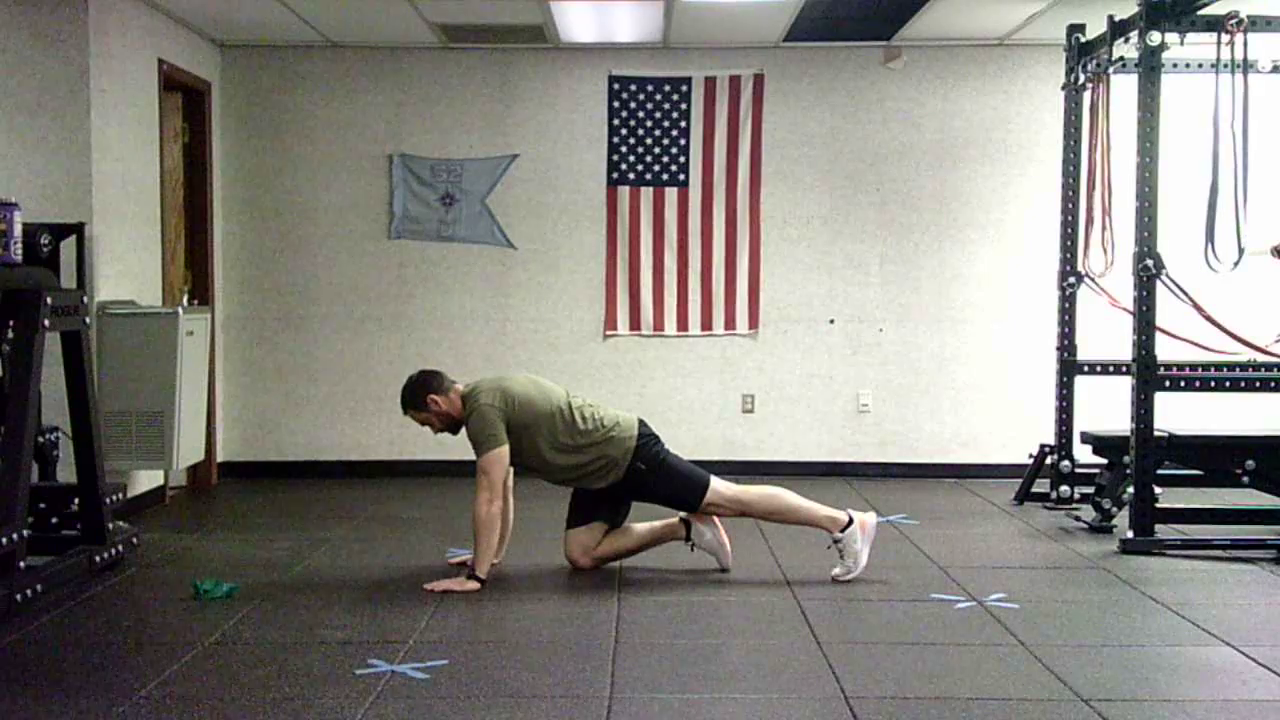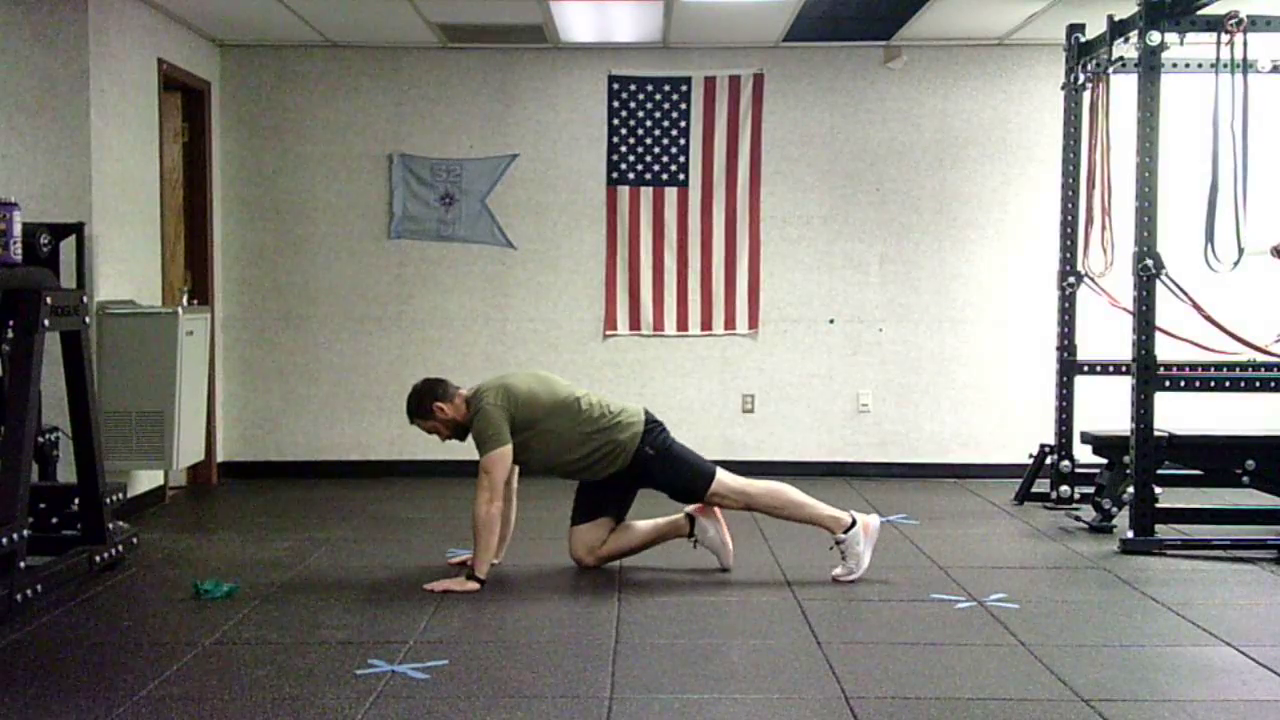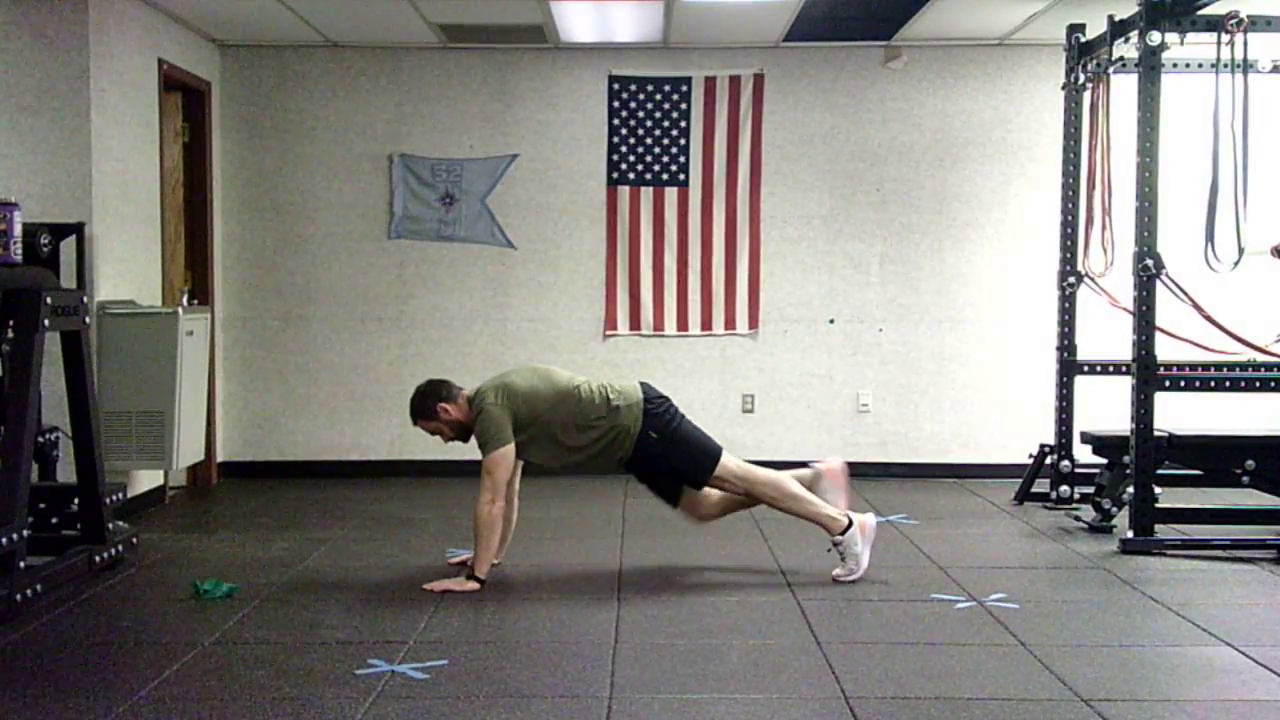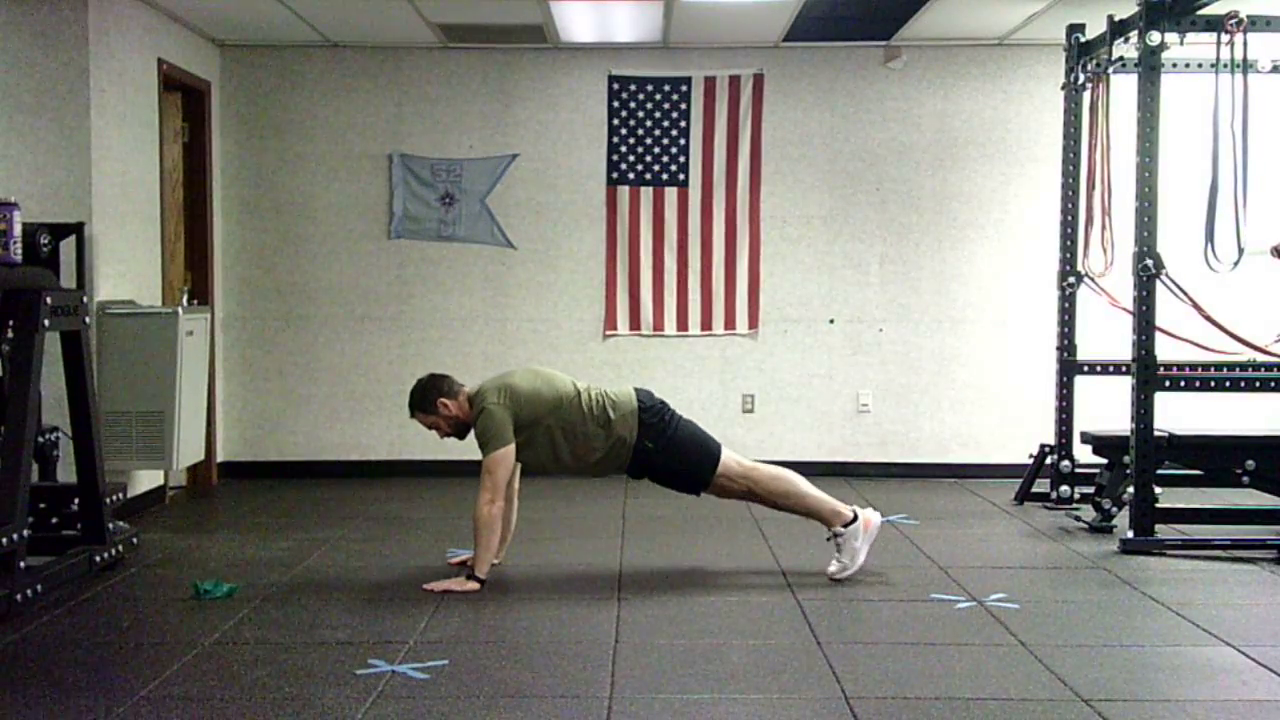
dt=0.4s
person 1, frame 1
left shoulder: (482, 410)
right shoulder: (490, 396)
left elbow: (490, 498)
right elbow: (503, 491)
left wrist: (476, 575)
right wrist: (492, 553)
left hip: (626, 455)
right hip: (607, 464)
left knee: (729, 498)
right knee: (581, 555)
left ankle: (846, 524)
right ankle: (687, 529)
person 1, frame 2
left shoulder: (486, 411)
right shoulder: (495, 403)
left elbow: (490, 499)
right elbow: (507, 490)
left wrist: (476, 575)
right wrist: (494, 553)
left hip: (634, 442)
right hip: (614, 453)
left knee: (732, 492)
right knee: (586, 552)
left ankle: (850, 525)
right ankle: (691, 524)
person 1, frame 3
left shoulder: (489, 410)
right shoulder: (499, 401)
left elbow: (492, 498)
right elbow: (509, 490)
left wrist: (475, 576)
right wrist: (493, 553)
left hip: (640, 422)
right hip: (631, 430)
left knee: (735, 477)
right knee: (703, 504)
left ankle: (846, 527)
right ankle: (816, 477)
person 1, frame 4
left shoulder: (489, 411)
right shoulder: (498, 400)
left elbow: (492, 498)
right elbow: (508, 491)
left wrist: (475, 575)
right wrist: (493, 553)
left hip: (640, 430)
right hip: (633, 430)
left knee: (740, 475)
right knee: (732, 485)
left ankle: (849, 521)
right ankle: (845, 517)
